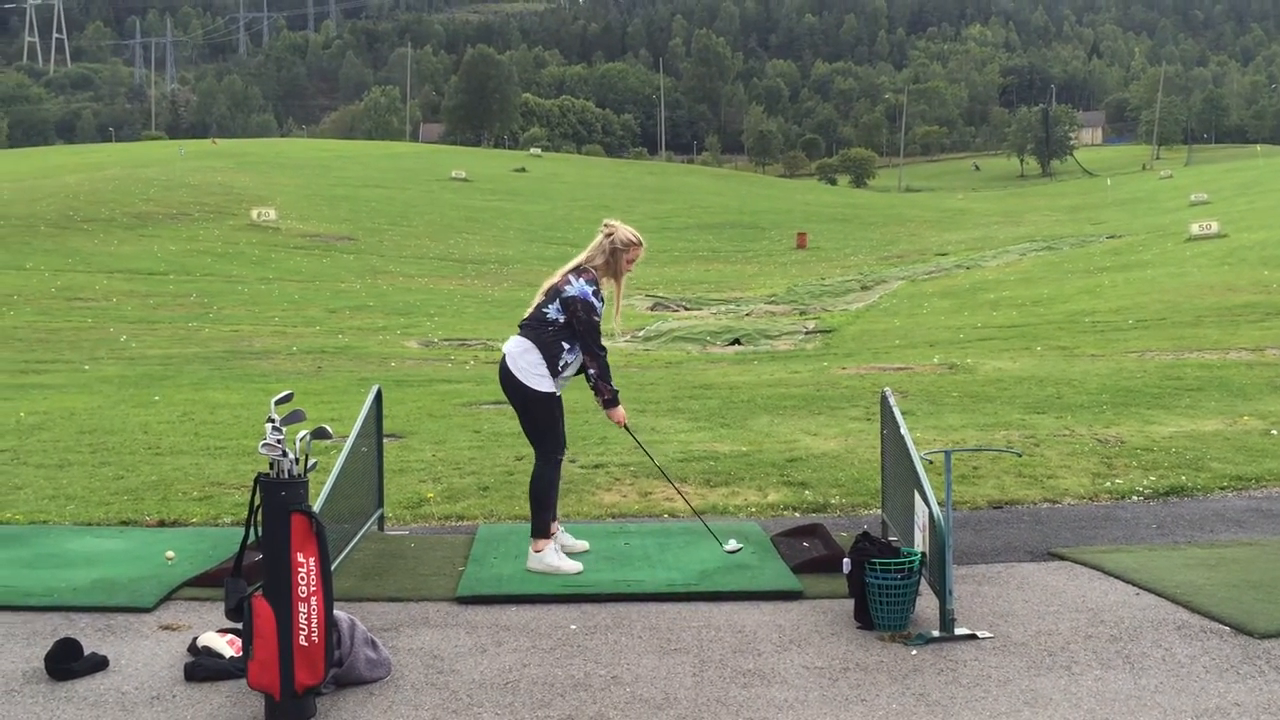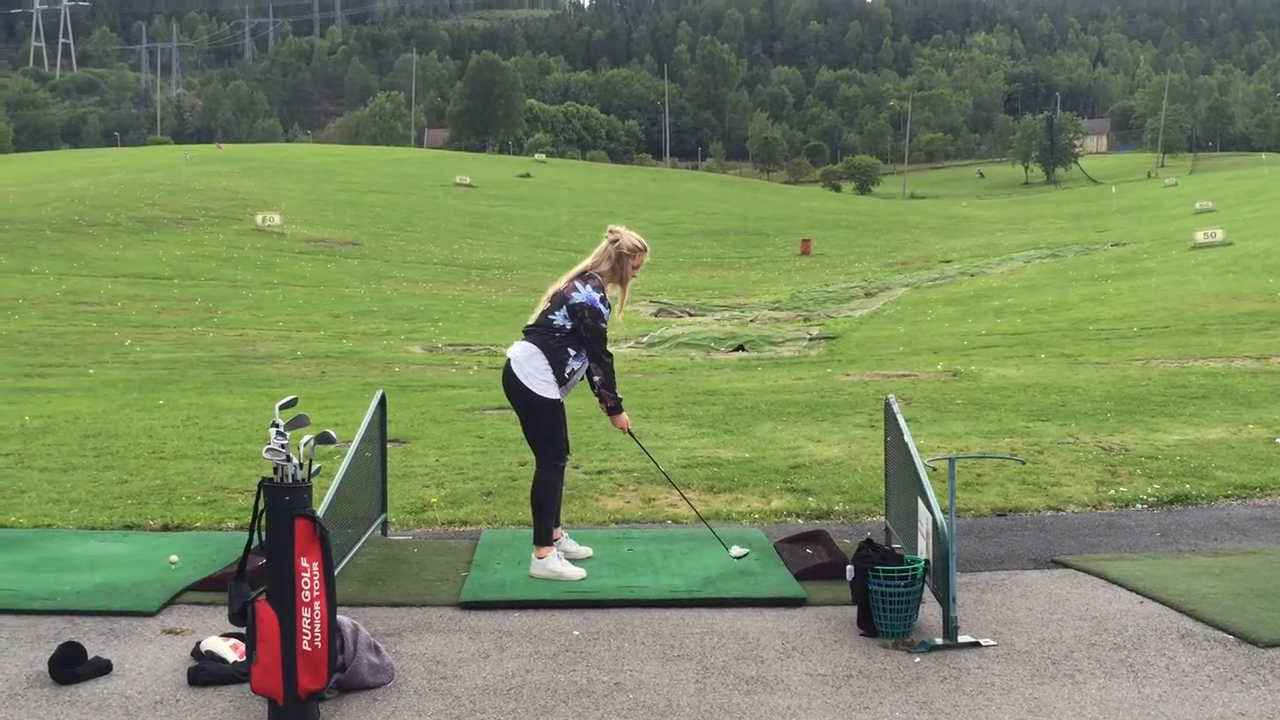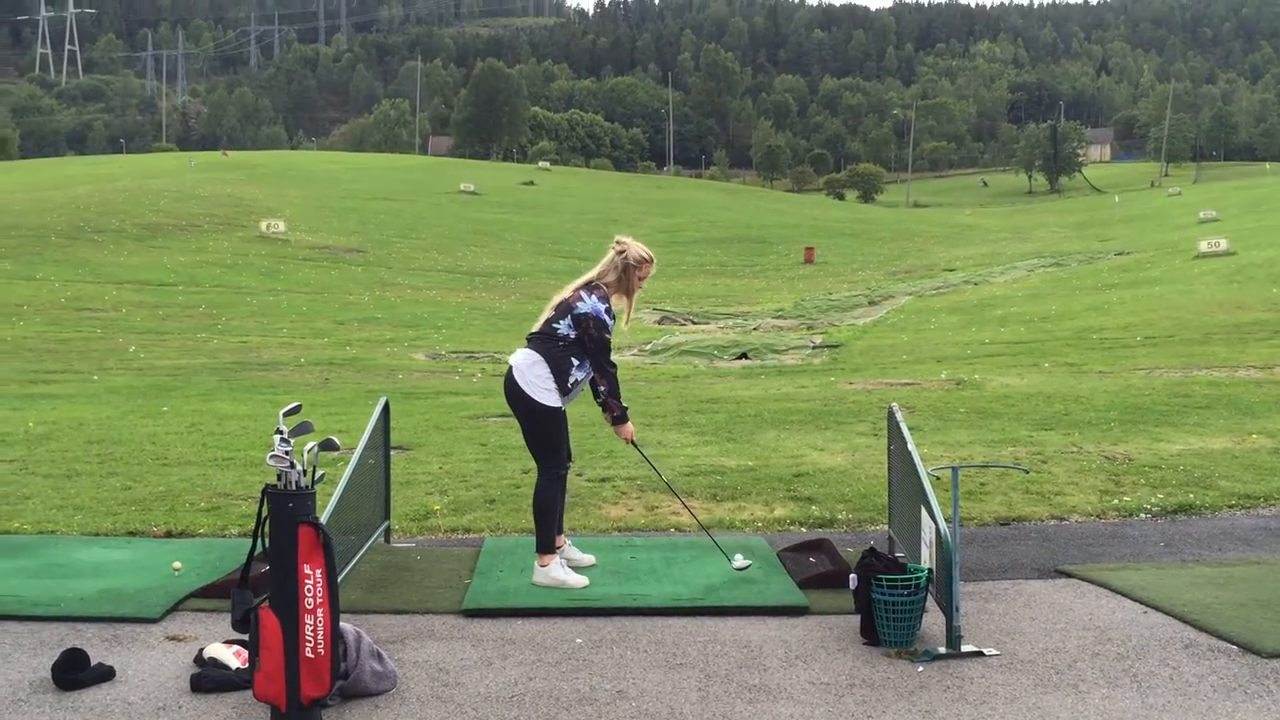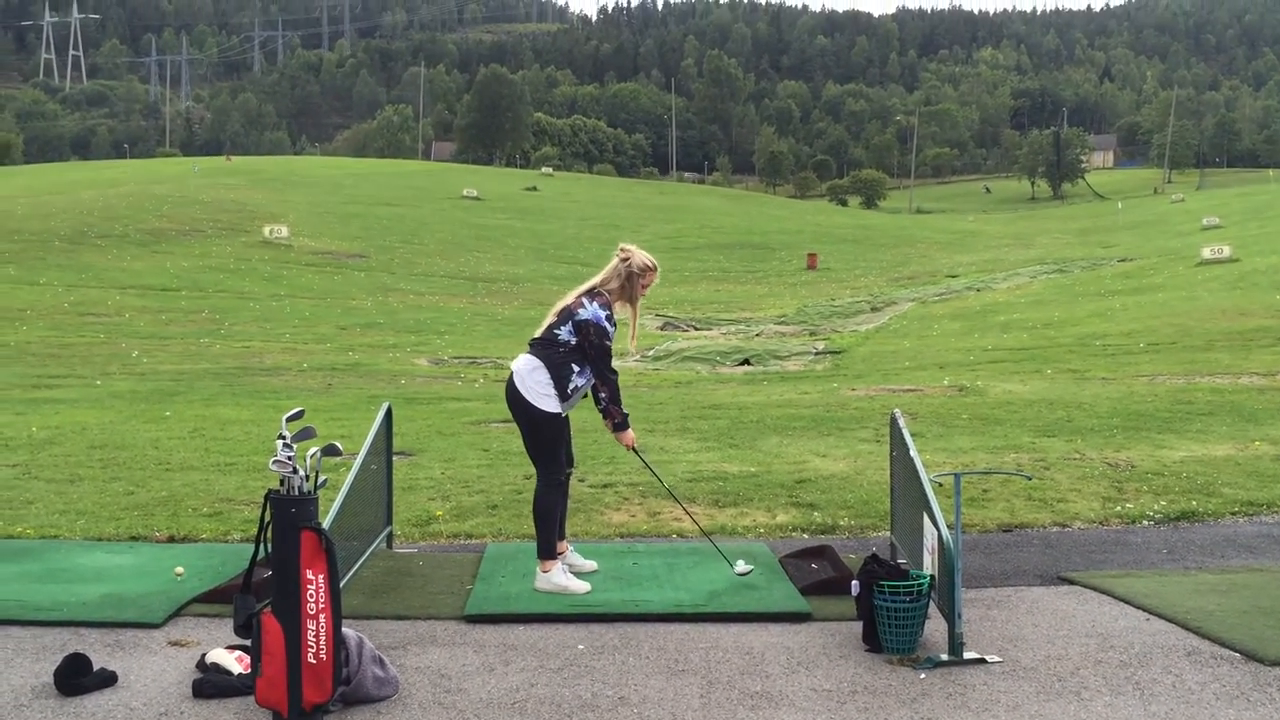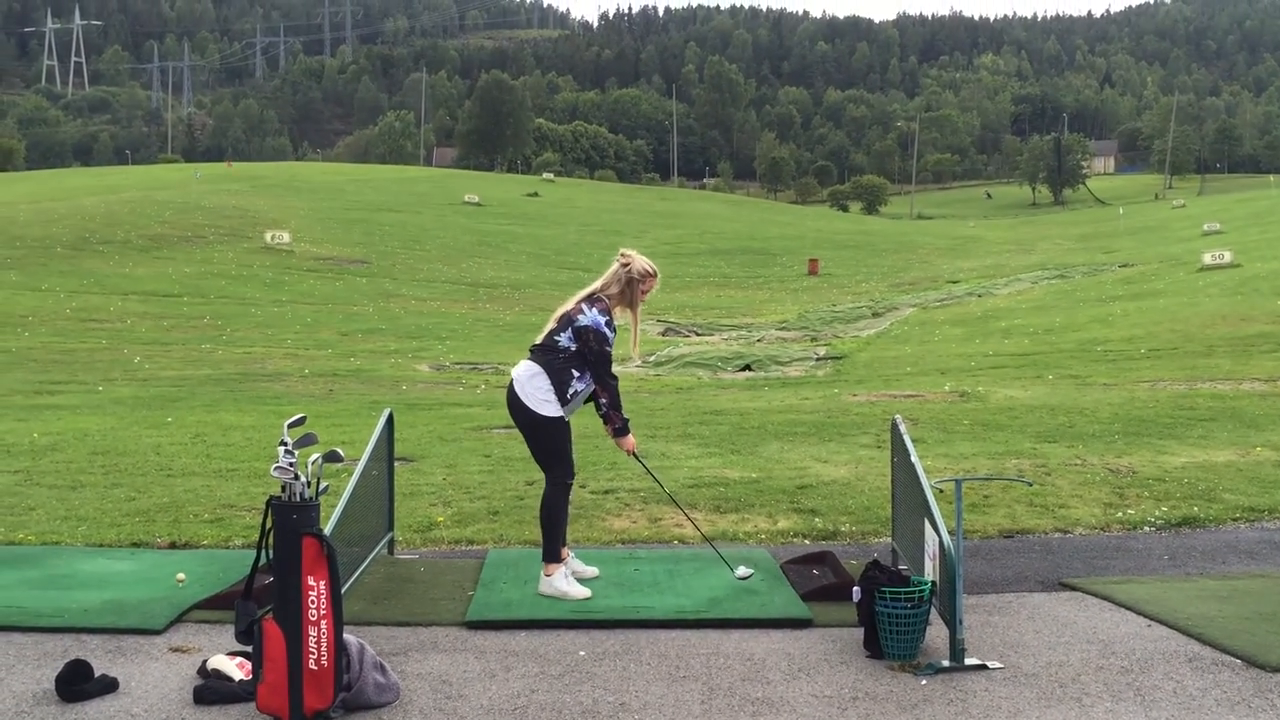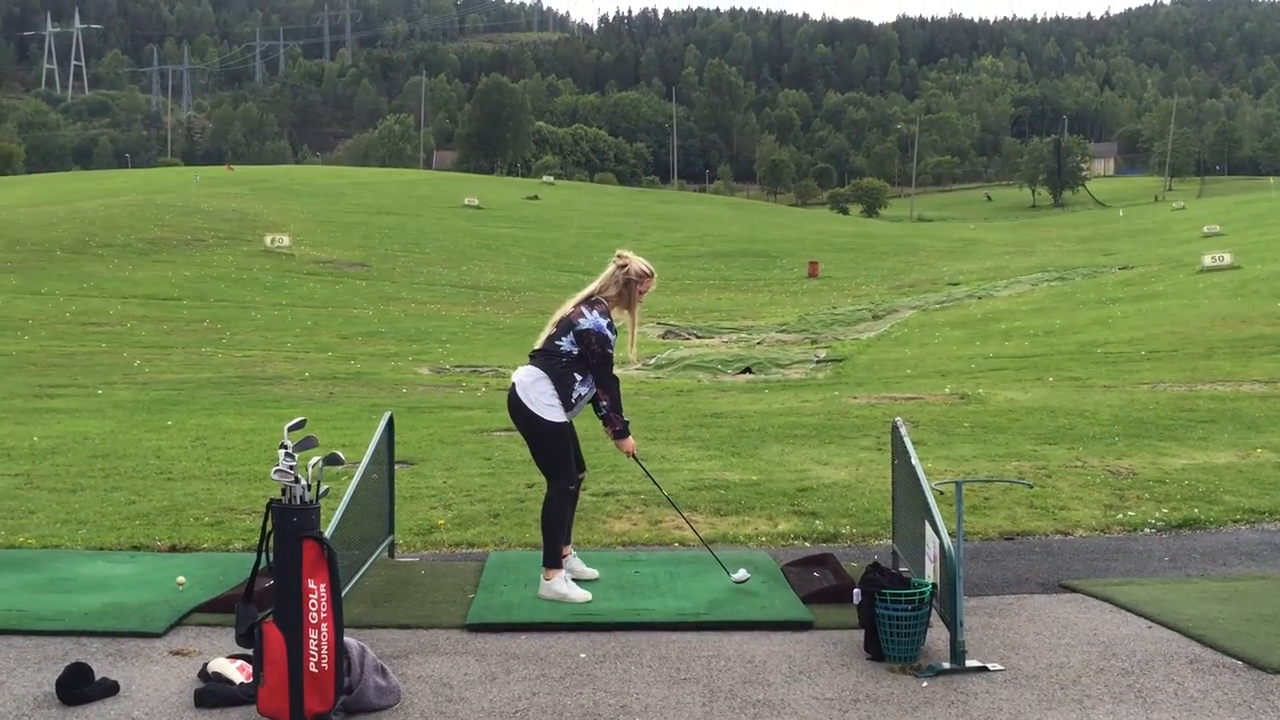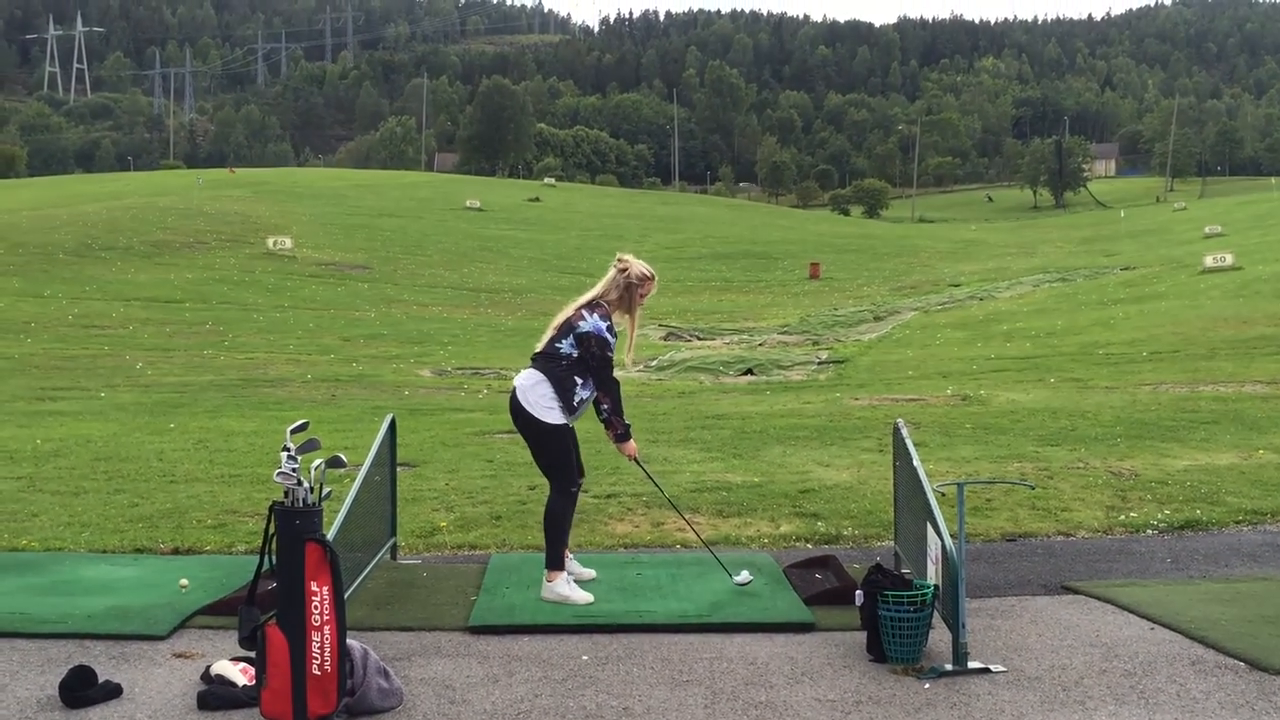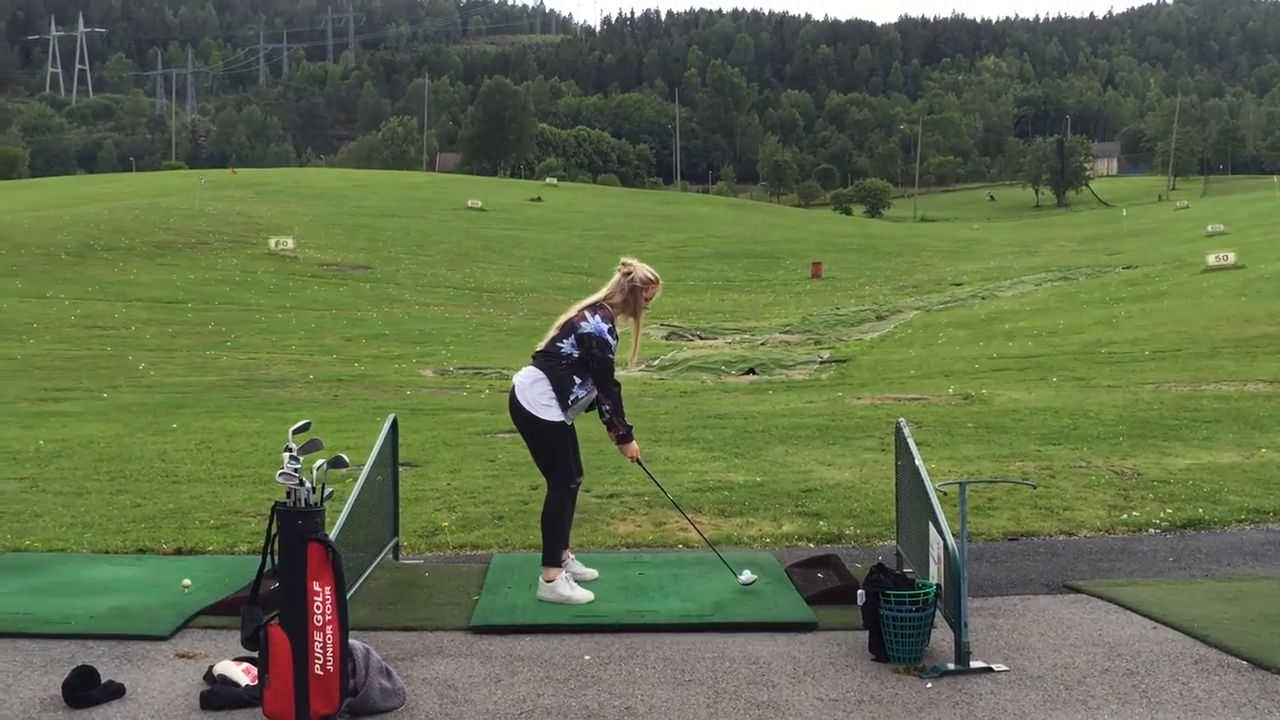
dt=0.2s
person 1, frame 1
left shoulder: (581, 280)
right shoulder: (583, 289)
left elbow: (583, 347)
right elbow: (592, 349)
left wrist: (601, 392)
right wrist: (610, 400)
left hip: (536, 372)
right hip: (528, 373)
left knee: (555, 451)
right knee: (549, 455)
left ankle: (550, 530)
right ankle: (541, 549)
person 1, frame 2
left shoulder: (586, 286)
right shoulder: (591, 295)
left elbow: (588, 353)
right elbow: (599, 355)
left wrist: (604, 398)
right wrist: (614, 407)
left hip: (532, 376)
right hip: (533, 379)
left knee: (558, 457)
right knee: (550, 461)
left ankle: (554, 537)
right ankle: (543, 556)
person 1, frame 3
left shoulder: (591, 295)
right shoulder: (596, 306)
left elbow: (592, 363)
right elbow: (603, 365)
left wrist: (607, 407)
right wrist: (619, 417)
left hip: (533, 383)
right hip: (534, 386)
left knee: (560, 464)
right knee: (552, 469)
left ankle: (558, 544)
right ankle: (546, 564)
person 1, frame 4
left shoulder: (593, 303)
right shoulder: (597, 312)
left elbow: (593, 369)
right elbow: (603, 372)
left wrist: (607, 414)
right wrist: (620, 423)
left hip: (541, 390)
right hip: (535, 392)
left knee: (562, 470)
right knee: (552, 474)
left ankle: (560, 550)
right ankle: (548, 569)
person 1, frame 5
left shoulder: (593, 308)
right shoulder: (596, 318)
left elbow: (594, 375)
right elbow: (603, 378)
left wrist: (608, 419)
right wrist: (620, 428)
left hip: (542, 396)
right hip: (536, 398)
left knee: (564, 475)
right knee: (559, 478)
left ankle: (561, 555)
right ankle: (552, 573)
person 1, frame 6
left shoulder: (590, 310)
right shoulder: (596, 321)
left elbow: (593, 377)
right elbow: (605, 380)
left wrist: (608, 420)
right wrist: (620, 430)
left hip: (537, 399)
right hip: (539, 403)
left knee: (573, 474)
right knee: (563, 482)
left ankle: (564, 555)
right ankle: (552, 577)
person 1, frame 7
left shoulder: (592, 314)
right shoulder: (597, 324)
left elbow: (595, 380)
right elbow: (605, 383)
left wrist: (610, 424)
right wrist: (622, 434)
left hip: (541, 403)
right hip: (539, 406)
left knee: (572, 480)
right knee: (565, 485)
left ankle: (561, 558)
right ankle: (554, 579)
person 1, frame 8
left shoulder: (596, 316)
right shoulder: (599, 325)
left elbow: (596, 381)
right elbow: (606, 385)
left wrist: (612, 425)
right wrist: (624, 435)
left hip: (546, 402)
right hip: (537, 404)
left knee: (571, 478)
right knee: (562, 483)
left ankle: (561, 557)
right ankle: (551, 578)
